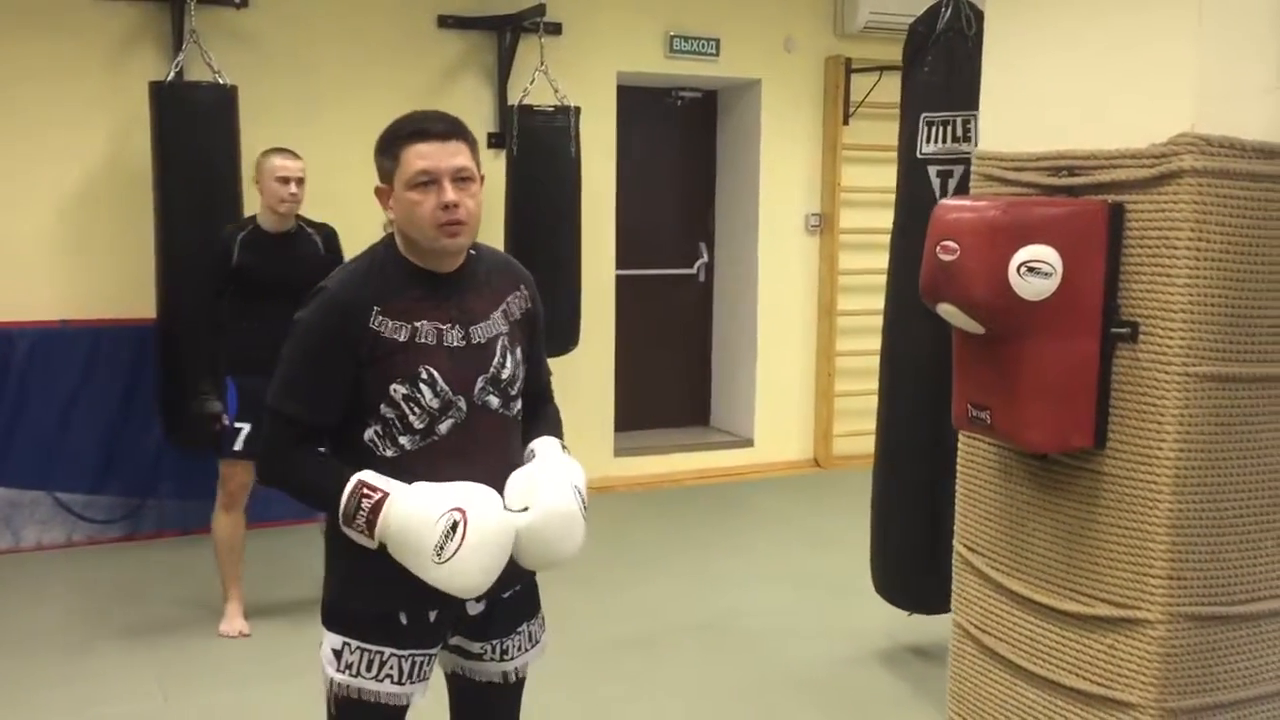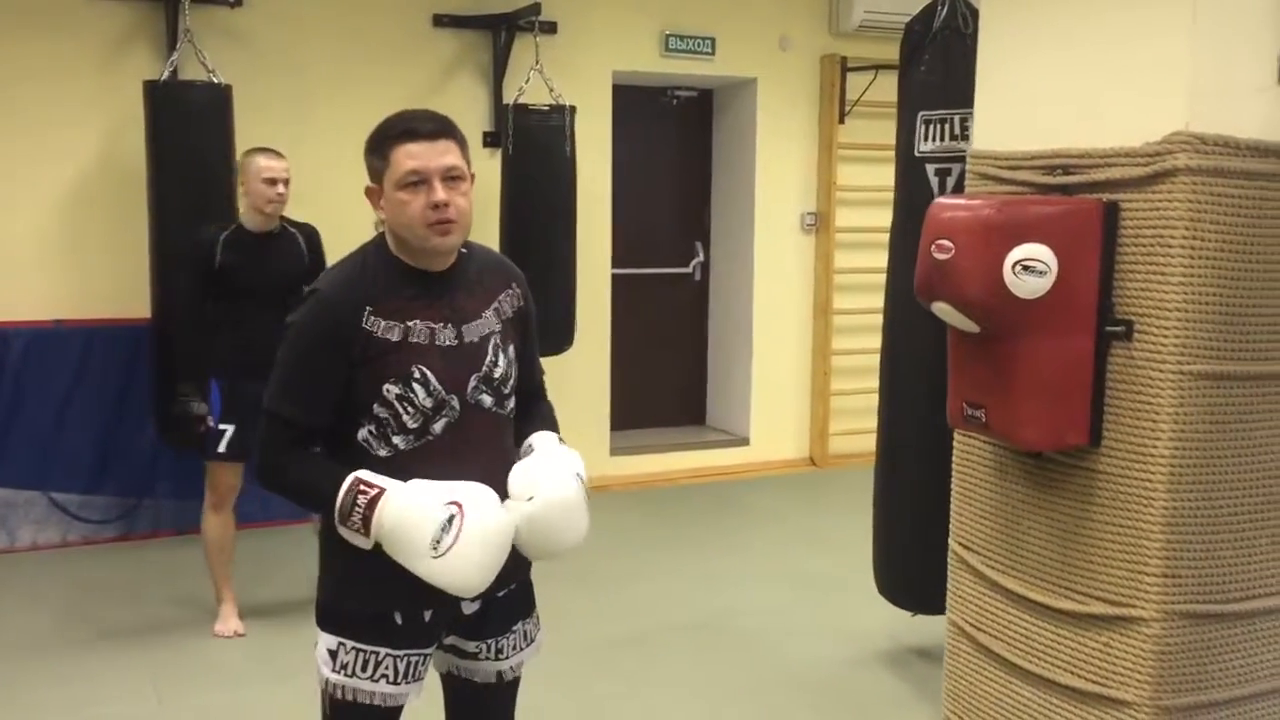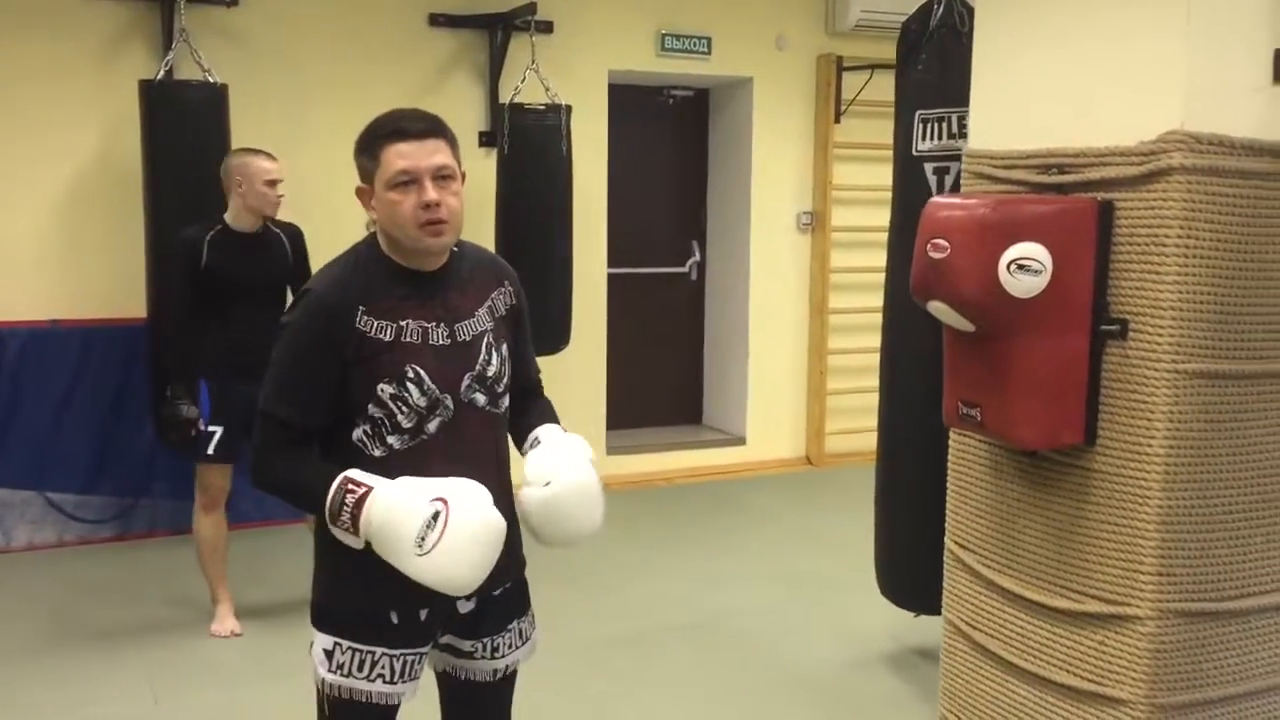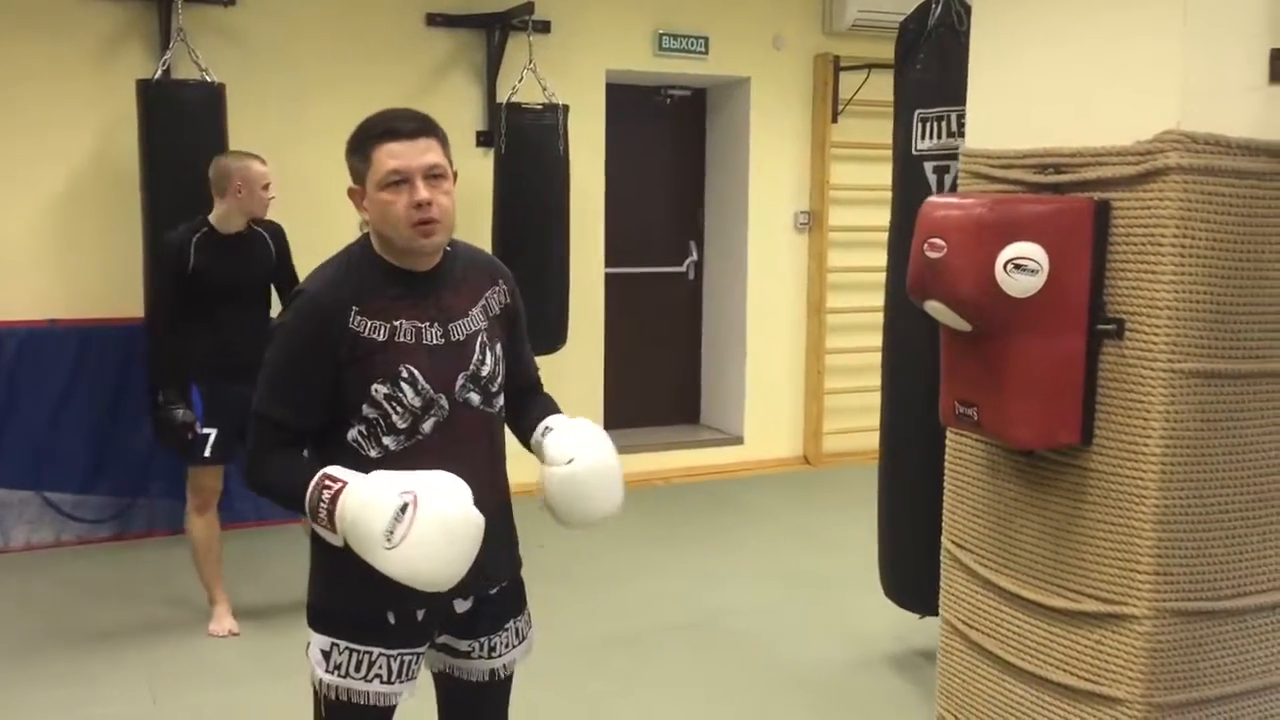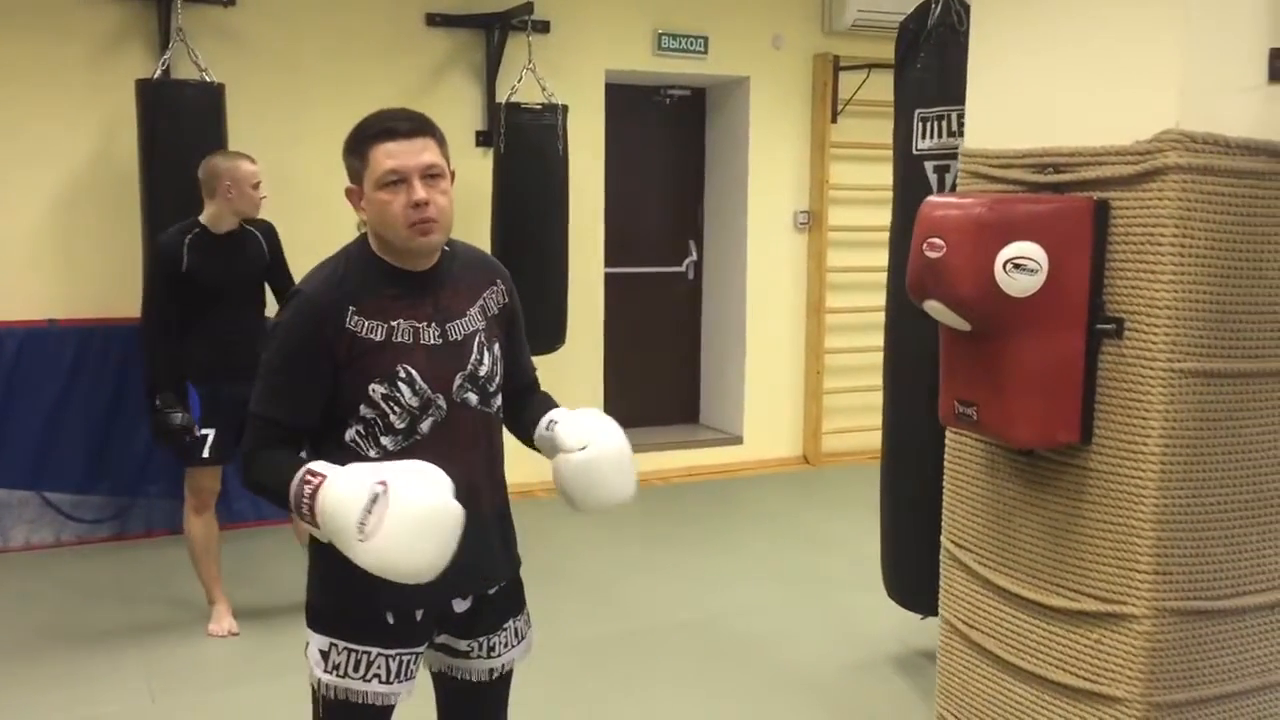
dt=0.1s
person 1, frame 1
left shoulder: (511, 283)
right shoulder: (348, 303)
right elbow: (283, 455)
left wrist: (549, 460)
right wrist: (384, 508)
left hip: (498, 571)
right hip: (380, 586)
person 1, frame 2
left shoulder: (503, 282)
right shoulder: (339, 303)
right elbow: (278, 457)
left wrist: (547, 453)
right wrist: (380, 507)
left hip: (494, 571)
right hip: (375, 587)
person 1, frame 3
left shoulder: (496, 279)
right shoulder: (333, 303)
right elbow: (275, 457)
left wrist: (551, 444)
right wrist: (367, 504)
left hip: (489, 568)
right hip: (371, 587)
person 1, frame 4
left shoulder: (490, 279)
right shoulder: (326, 303)
right elbow: (268, 458)
left wrist: (558, 436)
right wrist: (347, 502)
left hip: (485, 568)
right hip: (367, 587)
person 1, frame 5
left shoulder: (488, 279)
right shoulder: (324, 303)
right elbow: (264, 455)
left wrist: (565, 430)
right wrist: (326, 494)
left hip: (484, 568)
right hip: (366, 585)
person 2, frame 1
left shoulder: (322, 239)
right shoulder: (232, 243)
right elbow: (213, 317)
right wrist: (207, 383)
right hip: (247, 381)
right knee: (232, 490)
right ankle: (233, 602)
person 2, frame 2
left shoulder: (304, 239)
right shoulder: (213, 244)
right elbow: (195, 319)
right wrist: (192, 385)
right hip: (230, 382)
right knee: (220, 490)
right ankle: (226, 604)
person 2, frame 3
left shoulder: (289, 239)
right shoulder: (196, 244)
right elbow: (177, 320)
right wrist: (179, 387)
right hip: (218, 383)
right knee: (211, 492)
right ankle: (222, 604)
person 2, frame 4
left shoulder: (270, 236)
right shoulder: (181, 246)
right elbow: (162, 324)
right wrist: (168, 391)
right hip: (207, 384)
right knee: (203, 492)
right ankle: (219, 603)
person 2, frame 5
left shoulder: (262, 236)
right shoulder: (174, 247)
left elbow: (289, 300)
right elbow: (156, 326)
right wrist: (164, 394)
right hip: (204, 385)
right knee: (201, 493)
right ankle: (218, 603)
